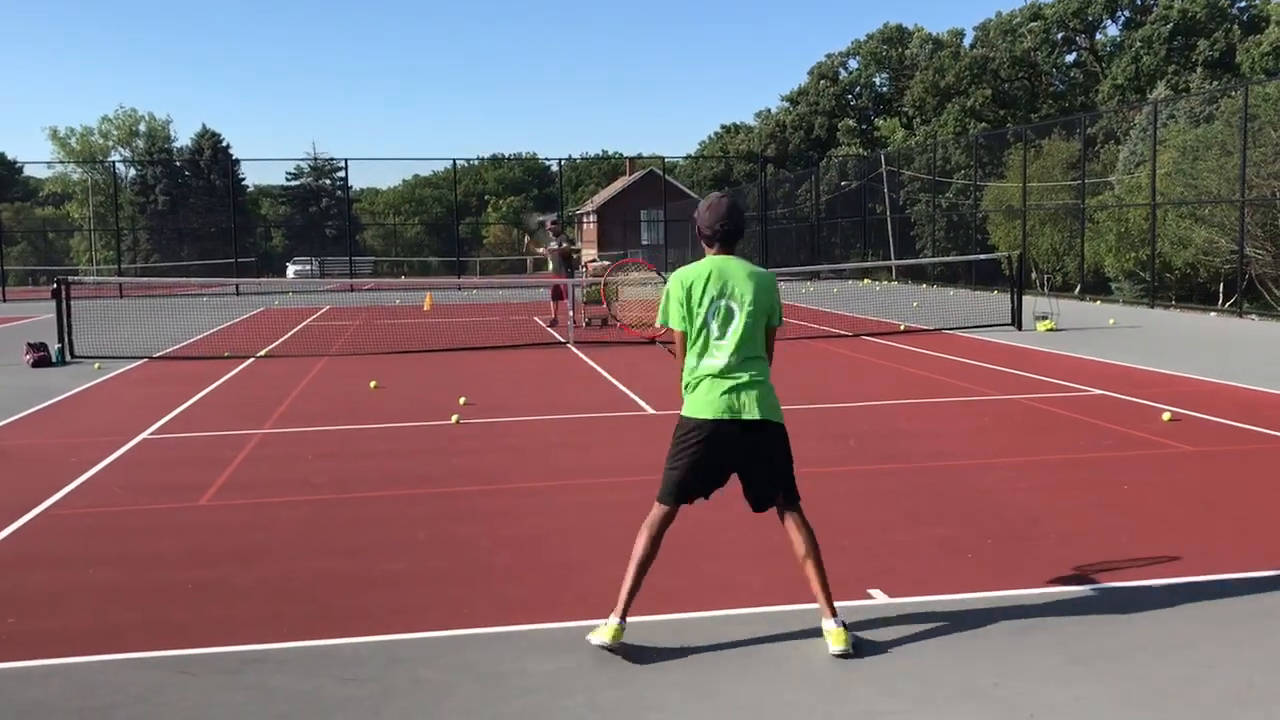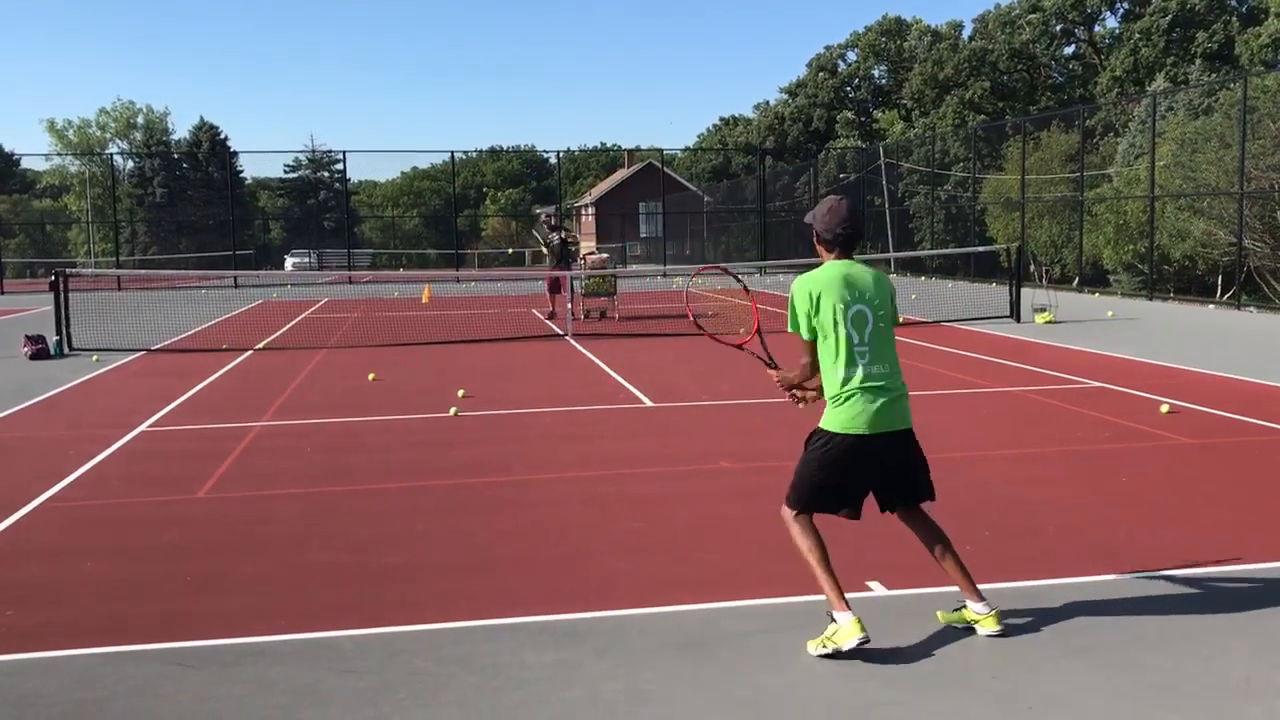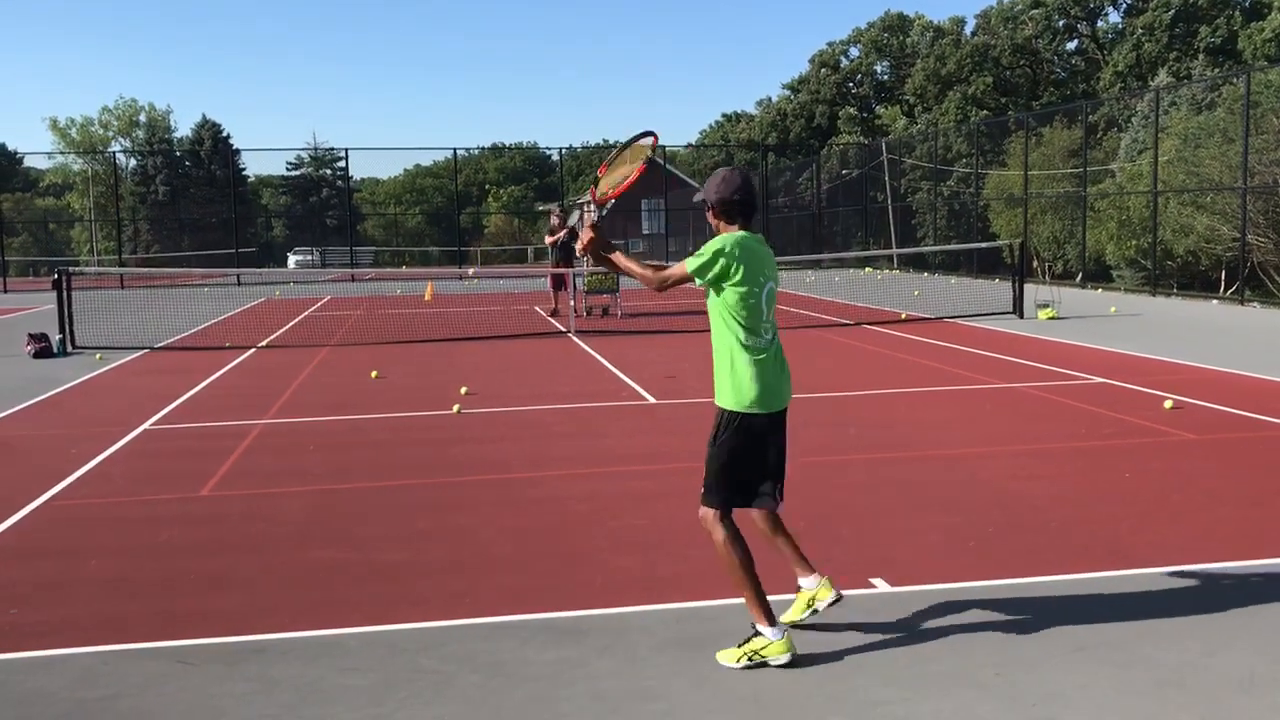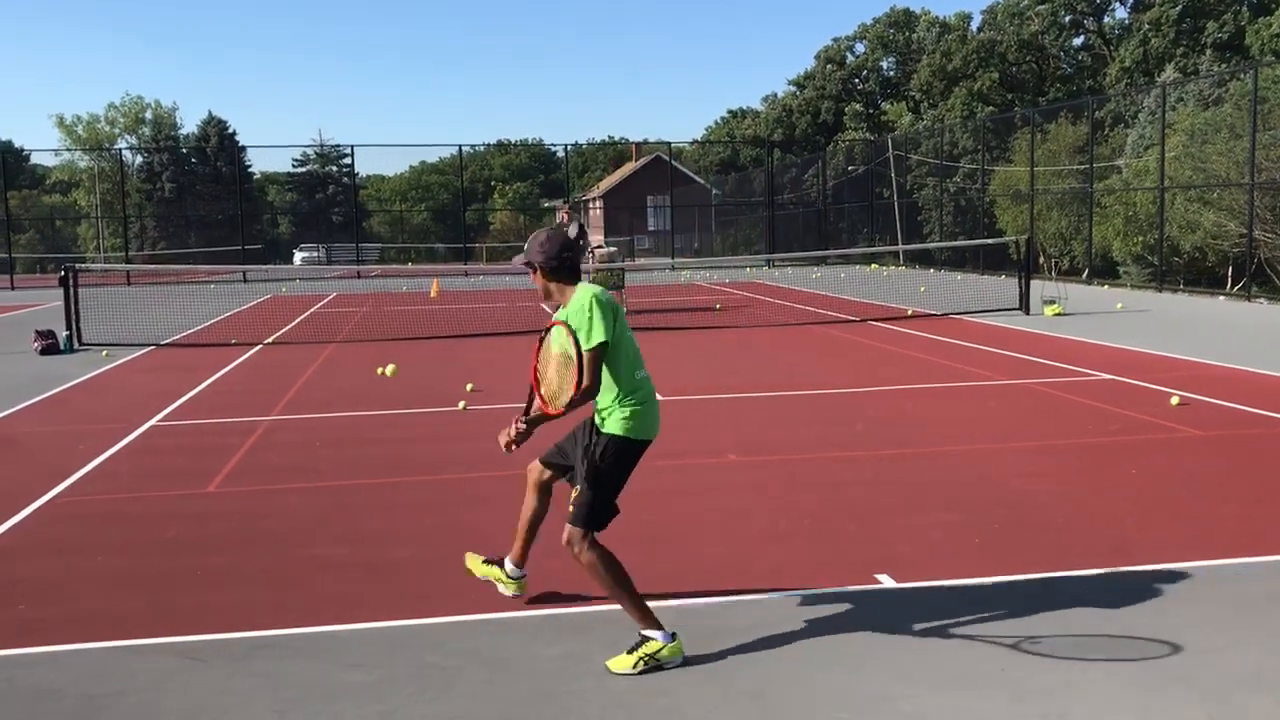
dt=0.5s
person 1, frame 1
left shoulder: (681, 280)
right shoulder: (765, 281)
left elbow: (680, 352)
right elbow: (765, 353)
left hip: (704, 411)
right hip: (759, 411)
left knee: (661, 513)
right knee: (789, 511)
left ankle: (615, 622)
right ankle: (833, 624)
person 1, frame 2
left shoulder: (808, 285)
right shoulder: (883, 282)
left elbow: (808, 366)
left wrist: (786, 381)
left hip: (849, 424)
right hip: (896, 418)
left knee: (795, 513)
right knee: (913, 514)
left ankle: (845, 619)
right ankle: (979, 606)
person 1, frame 3
left shoulder: (729, 248)
right shoulder: (759, 249)
left elbow: (661, 281)
right elbow: (673, 277)
left wrist: (608, 252)
right wrist: (610, 256)
left hip: (745, 401)
right hip: (770, 395)
left knee: (714, 513)
right knee: (756, 501)
left ankle: (771, 636)
right ankle: (812, 581)
person 1, frame 4
left shoulder: (593, 301)
right shoulder: (563, 313)
left elbow: (590, 385)
left wrist: (532, 422)
right wrist: (526, 425)
left hip: (623, 426)
right hip: (605, 420)
left knee: (579, 538)
right knee: (539, 473)
left ankle: (660, 637)
right ankle: (512, 571)
